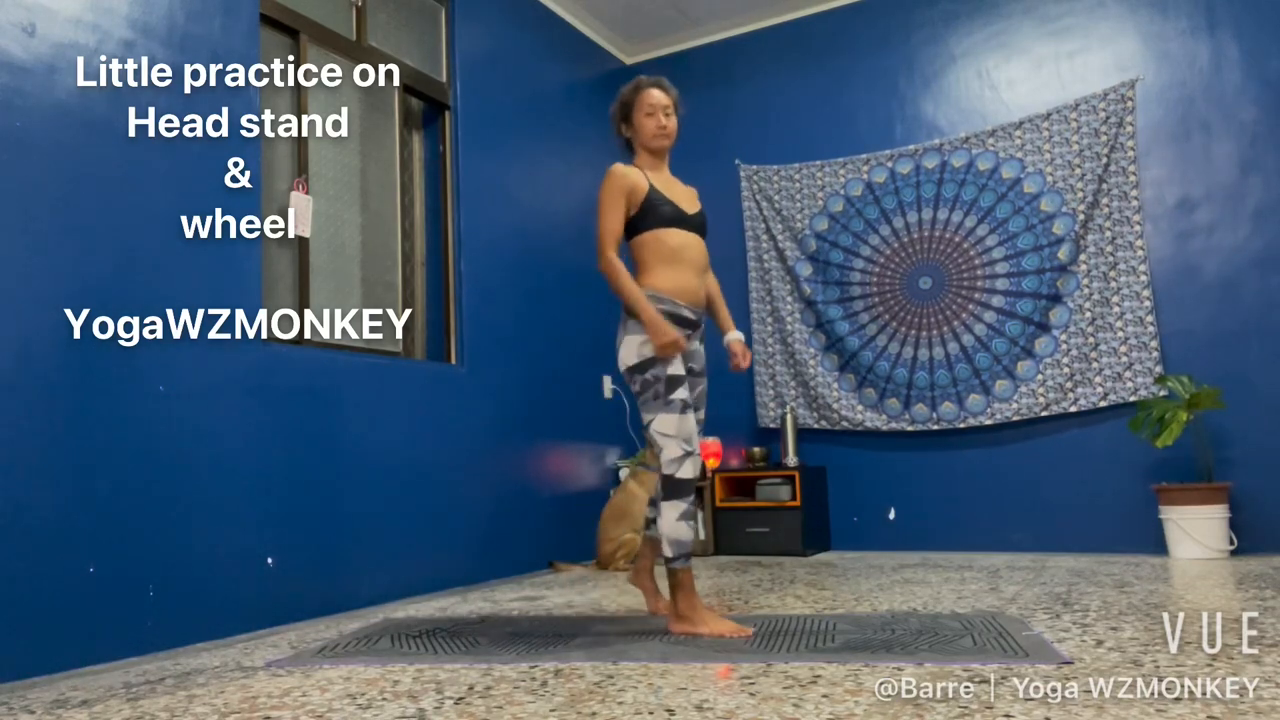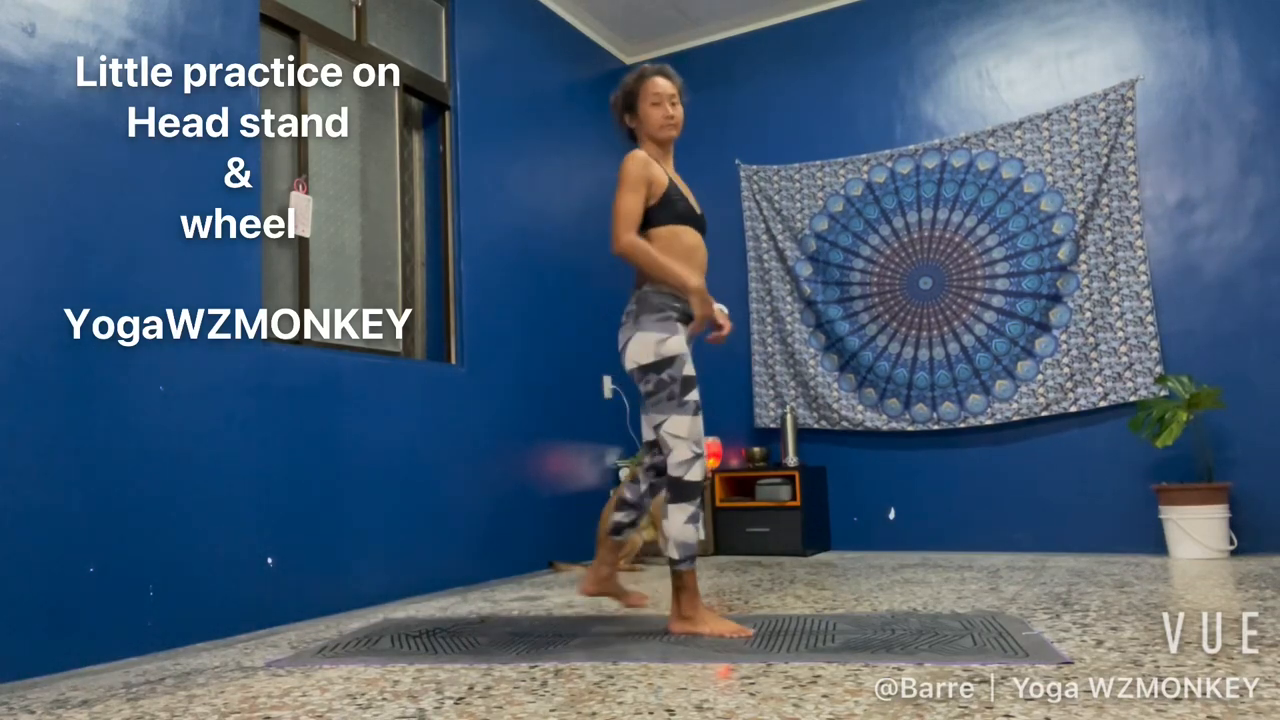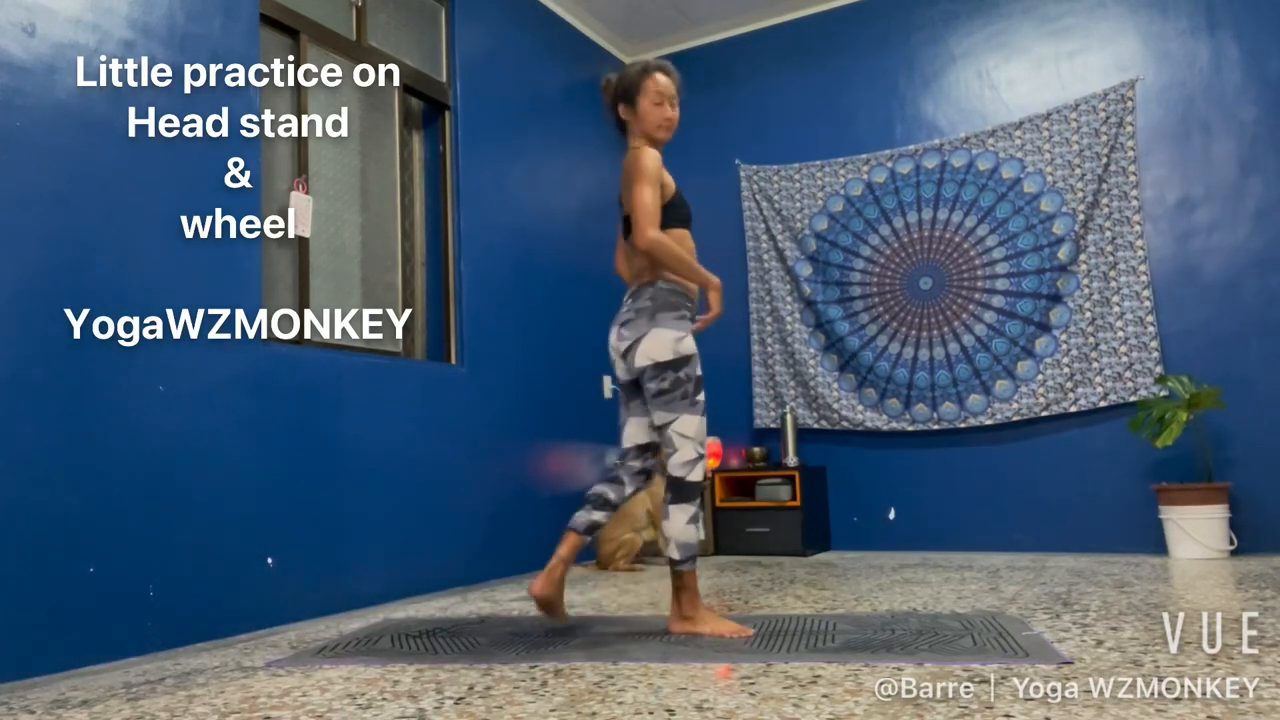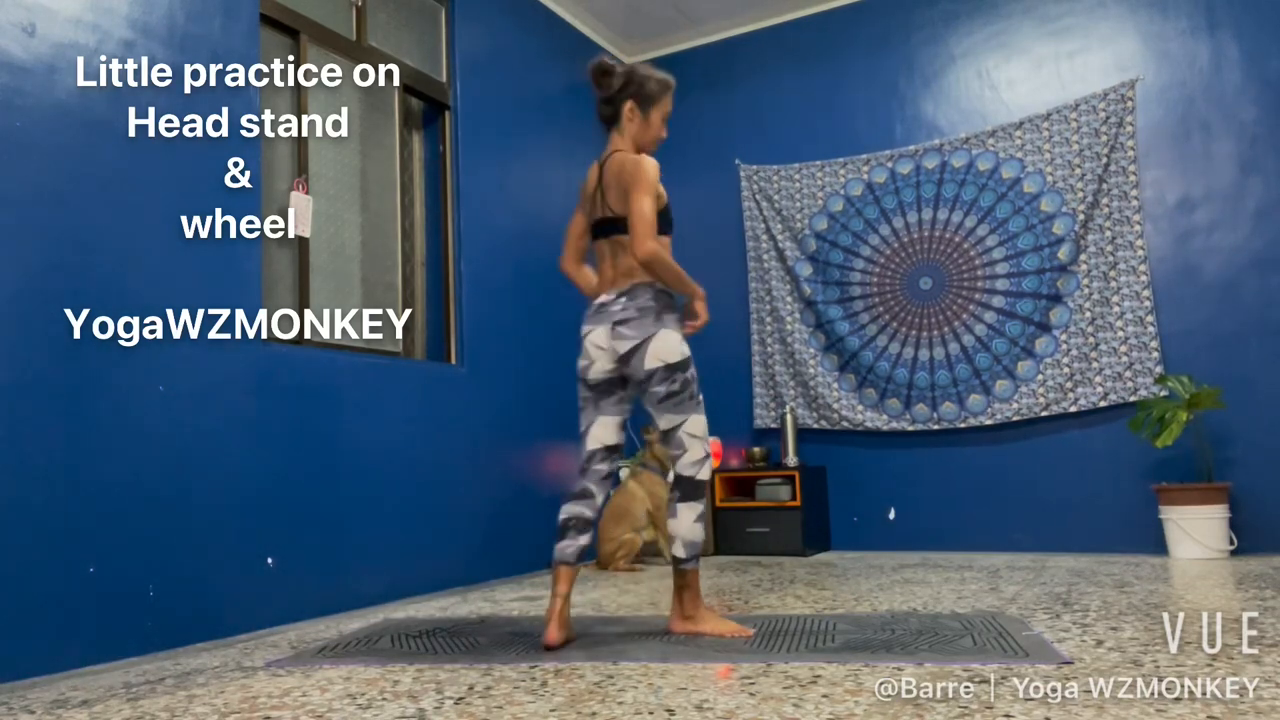
dt=0.2s
person 1, frame 1
left shoulder: (690, 191)
right shoulder: (622, 176)
right elbow: (608, 256)
left wrist: (730, 327)
right wrist: (651, 318)
left hip: (687, 330)
right hip: (651, 329)
left knee: (677, 461)
right knee: (681, 461)
left ankle: (645, 560)
right ankle: (686, 608)
person 1, frame 2
left shoulder: (669, 173)
right shoulder: (638, 162)
right elbow: (623, 239)
left wrist: (707, 303)
right wrist: (688, 287)
left hip: (668, 324)
right hip: (656, 323)
left knee: (658, 461)
right knee: (685, 463)
left ankle: (601, 566)
right ankle: (688, 609)
person 1, frame 3
left shoulder: (639, 166)
right shoulder: (645, 160)
right elbow: (650, 238)
right wrist: (709, 280)
left hip: (631, 321)
right hip: (658, 320)
left knee: (633, 465)
right knee: (686, 463)
left ankle: (554, 574)
right ankle: (687, 608)
person 1, frame 4
left shoulder: (591, 180)
right shoulder: (640, 167)
left elbow: (571, 261)
right elbow: (646, 250)
right wrist: (695, 295)
left hip: (599, 327)
right hip: (648, 321)
left knee: (594, 472)
right knee: (692, 463)
left ankle: (558, 615)
right ankle: (688, 607)
